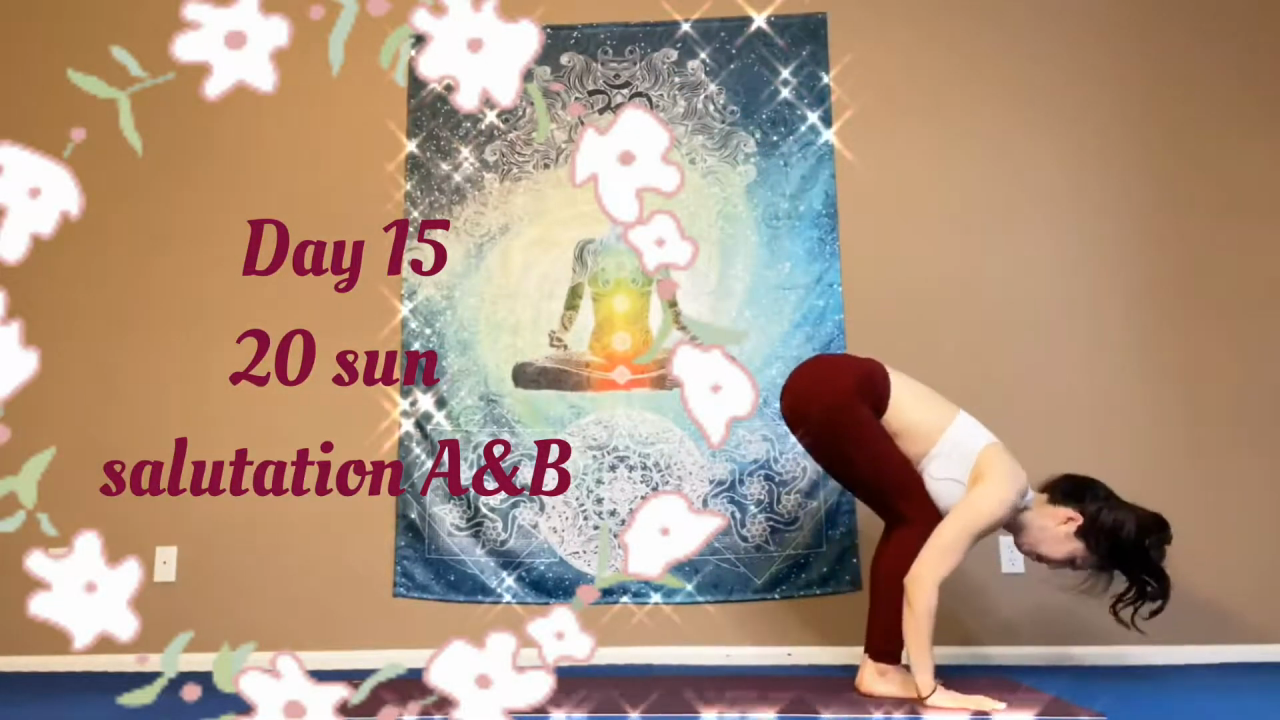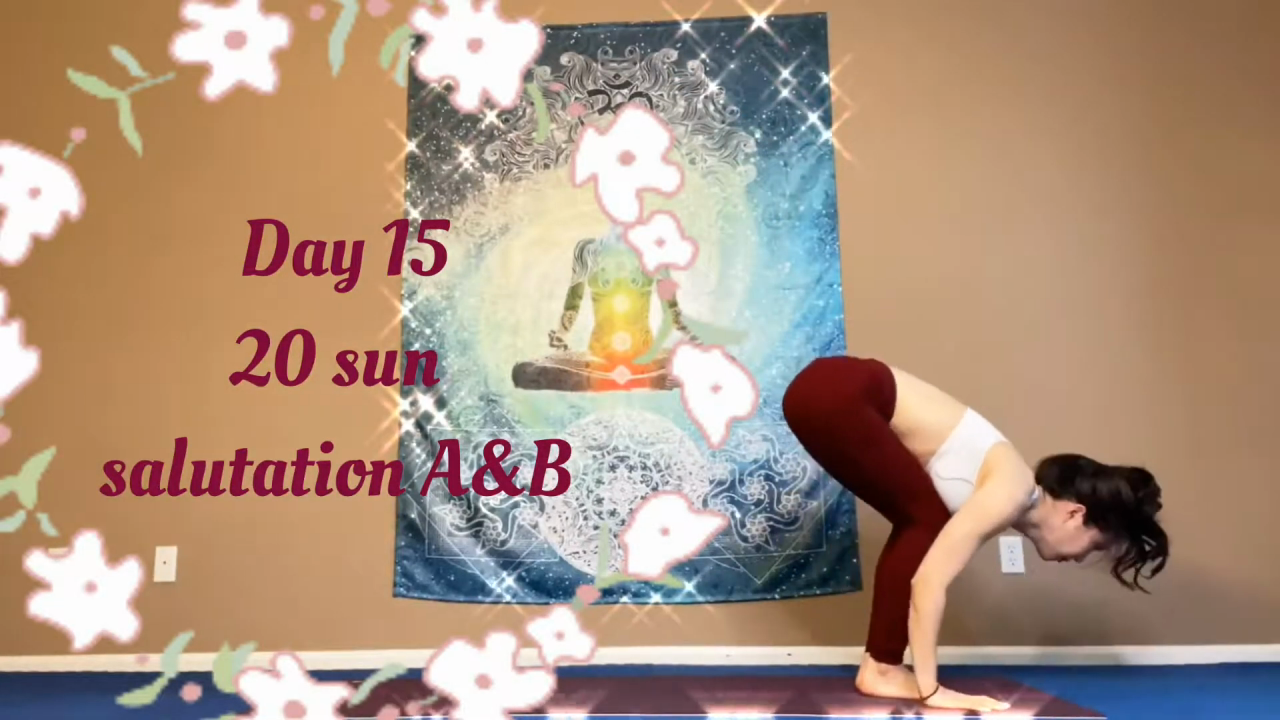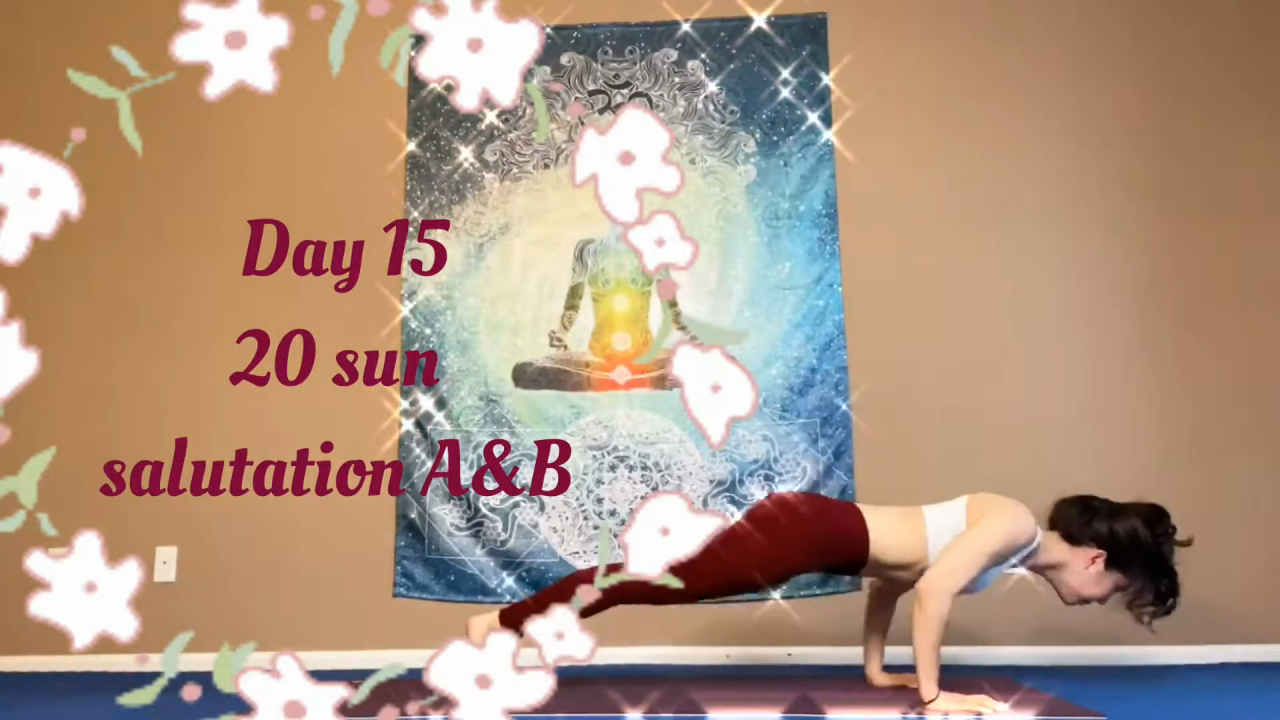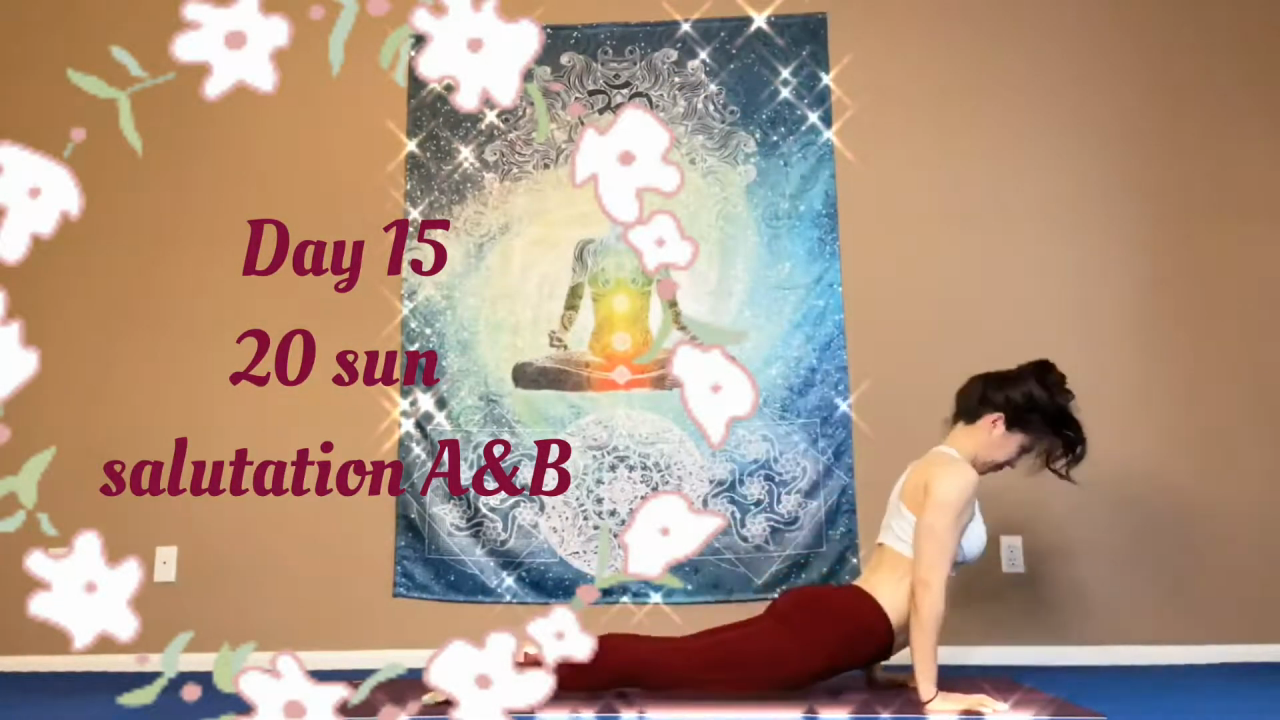
dt=0.2s
person 1, frame 1
left shoulder: (999, 490)
right shoulder: (1002, 491)
left elbow: (918, 577)
right elbow: (921, 578)
right wrist: (927, 686)
left hip: (838, 389)
right hip: (827, 389)
left knee: (912, 520)
right knee: (916, 518)
left ankle: (880, 663)
right ankle: (881, 667)
person 1, frame 2
right shoulder: (1008, 492)
left elbow: (926, 570)
right elbow: (928, 580)
left wrist: (917, 673)
right wrist: (930, 687)
left hip: (842, 390)
right hip: (831, 394)
left knee: (920, 521)
right knee: (926, 518)
left ankle: (883, 662)
right ankle: (881, 665)
person 1, frame 3
left shoulder: (1003, 524)
right shoulder: (1015, 525)
left elbow: (903, 567)
right elbow: (935, 592)
left hip: (813, 525)
right hip: (809, 529)
left knee: (675, 580)
right knee: (676, 581)
right ankle: (507, 619)
person 1, frame 4
left shoulder: (937, 470)
right shoulder: (955, 478)
right elbow: (928, 590)
left wrist: (872, 662)
left hip: (836, 614)
right hip: (841, 621)
left knee: (702, 660)
right knee: (684, 668)
right ankle: (529, 672)
person 2, frame 1
right shoulder: (588, 250)
left elbow: (670, 303)
right elbow: (572, 304)
right wrist: (560, 336)
left hip: (645, 358)
right hip: (599, 359)
right knee: (525, 372)
person 2, frame 2
right shoulder: (588, 250)
left elbow: (670, 303)
right elbow: (572, 303)
right wrist: (559, 337)
left hip: (645, 358)
right hip: (598, 359)
right knee: (523, 372)
person 2, frame 3
right shoulder: (588, 250)
left elbow: (669, 302)
right elbow: (572, 303)
right wrist: (560, 336)
left hip: (645, 358)
right hip: (598, 357)
right knee: (524, 372)
person 2, frame 4
right shoulder: (588, 250)
left elbow: (669, 302)
right elbow: (572, 303)
right wrist: (560, 338)
left hip: (645, 358)
right hip: (598, 359)
right knee: (524, 372)
